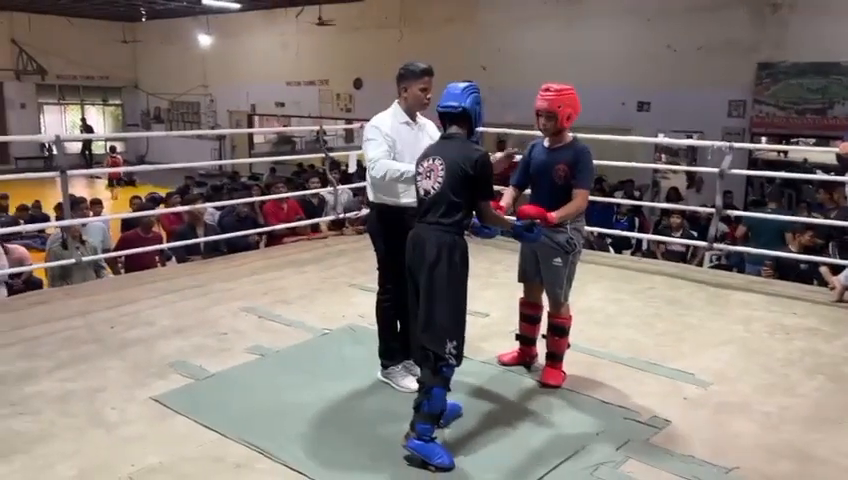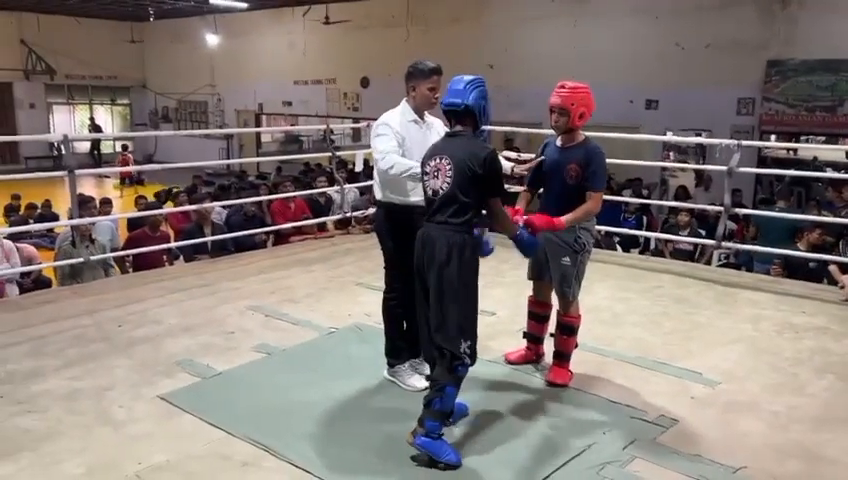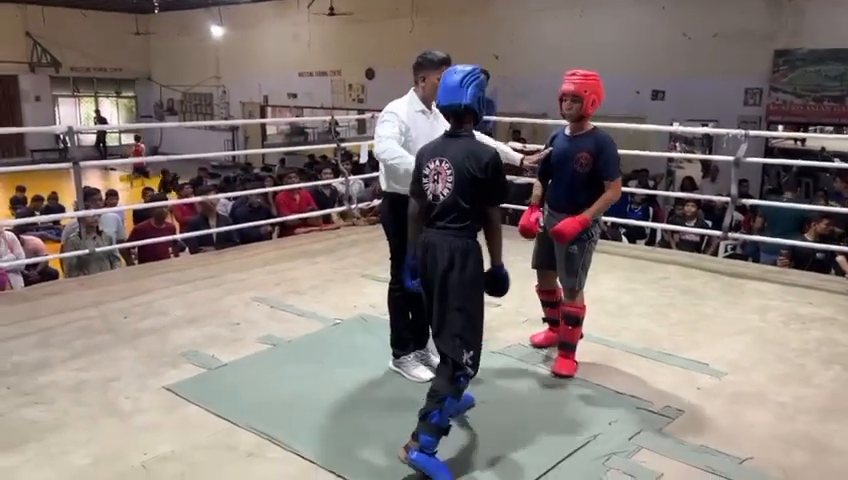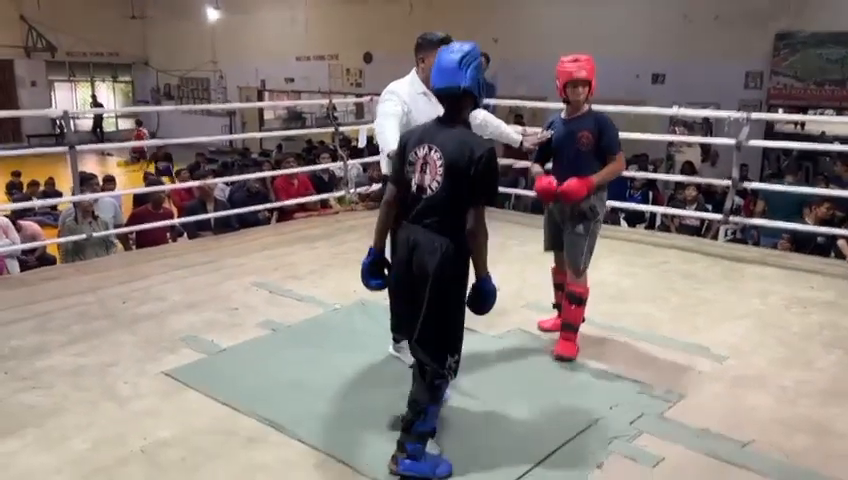
dt=0.3s
person 1, frame 1
left shoulder: (427, 154)
right shoulder: (475, 156)
right elbow: (485, 213)
left wrist: (469, 219)
right wrist: (517, 227)
left hip: (419, 240)
right hip: (446, 247)
left knee: (426, 330)
right knee: (445, 339)
left ankle: (435, 405)
right ankle: (421, 431)
person 1, frame 2
left shoulder: (432, 152)
right shoulder: (483, 153)
right elbow: (494, 211)
right wrist: (520, 236)
left hip: (427, 239)
right hip: (455, 246)
left knee: (434, 329)
right knee: (458, 339)
left ankle: (442, 404)
right ankle: (428, 428)
person 1, frame 3
left shoulder: (426, 152)
right shoulder: (485, 156)
left elbow: (416, 210)
right elbow: (492, 221)
left wrist: (412, 257)
right wrist: (498, 266)
left hip: (429, 247)
right hip: (460, 252)
left knee: (446, 332)
right knee: (461, 348)
left ankle: (452, 396)
right ankle: (422, 445)
person 1, frame 4
left shoulder: (412, 136)
right shoulder: (479, 149)
left elbow: (390, 200)
right elbow: (474, 225)
left wrist: (376, 251)
right wrist: (482, 278)
left hip: (407, 244)
right hip: (443, 252)
left knee: (417, 335)
right knee: (438, 352)
left ankle: (426, 392)
person 2, frame 1
left shoulder: (428, 127)
right shoulder: (380, 126)
right elbow: (379, 169)
left hip: (420, 215)
right hip: (389, 217)
right knee: (392, 289)
left ankle: (409, 355)
right ankle: (391, 363)
person 2, frame 2
left shoulder: (436, 126)
right shoulder: (389, 123)
right elbow: (388, 164)
left hip: (426, 214)
right hip: (397, 215)
right knee: (399, 288)
left ankle: (416, 354)
right ankle: (397, 362)
person 2, frame 3
left shoulder: (442, 116)
right shoulder: (397, 112)
left elbow: (476, 140)
right elbow: (385, 148)
left wrist: (518, 158)
right wrist: (417, 171)
right hip: (401, 205)
right knee: (404, 279)
left ankle: (420, 345)
right ankle: (402, 353)
person 2, frame 4
right shoulder: (398, 93)
left elbow: (479, 120)
right elbow: (386, 126)
left wrist: (518, 140)
right wrist: (396, 152)
right ankle: (402, 338)
person 3, frame 1
left shoulder: (579, 153)
right shoulder: (534, 148)
left elbow: (580, 202)
right elbow: (515, 187)
left wrist: (549, 217)
right wrist: (500, 207)
left hip: (564, 234)
left knee: (557, 299)
right knee: (530, 292)
left ankle: (555, 363)
right ankle: (526, 349)
person 3, frame 2
left shoulder: (592, 153)
right shoulder: (548, 147)
left elbow: (594, 204)
right elbow: (530, 187)
left wrist: (558, 222)
right wrist: (518, 211)
left hip: (573, 234)
right hip: (542, 231)
left knee: (567, 298)
right knee: (539, 290)
left ankle: (562, 361)
right ankle: (533, 347)
person 3, frame 3
left shoulder: (601, 142)
right shoulder: (556, 138)
left elbow: (614, 190)
right elbow: (542, 178)
left wrist: (582, 220)
right wrist: (534, 209)
left hip: (580, 225)
right hip: (550, 218)
left knee: (571, 288)
right knee: (544, 279)
left ankle: (567, 352)
right ankle: (555, 328)
person 3, frame 4
left shoulder: (599, 122)
right shoulder: (553, 123)
left elbow: (618, 163)
right elbow: (538, 161)
left wrist: (588, 183)
right wrist: (541, 178)
left hip: (586, 203)
right hip: (556, 201)
left knee: (576, 268)
right knee: (560, 262)
left ankle: (569, 335)
right ankle: (564, 315)
